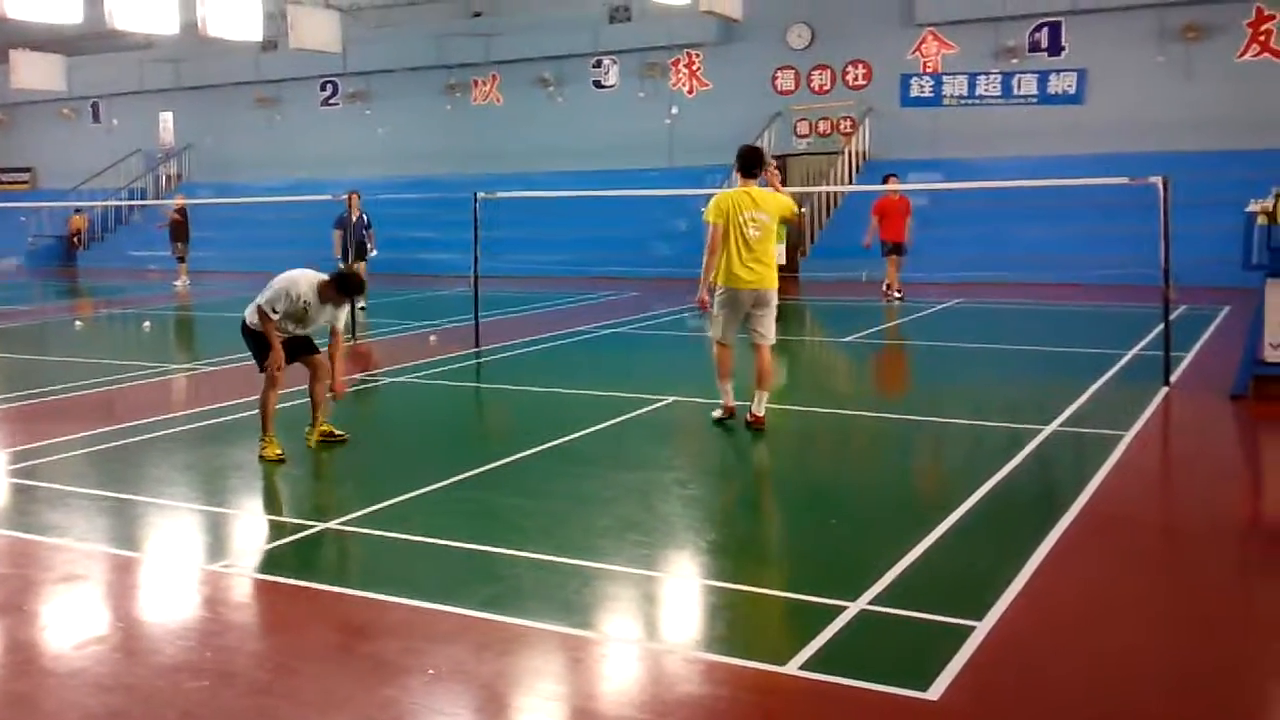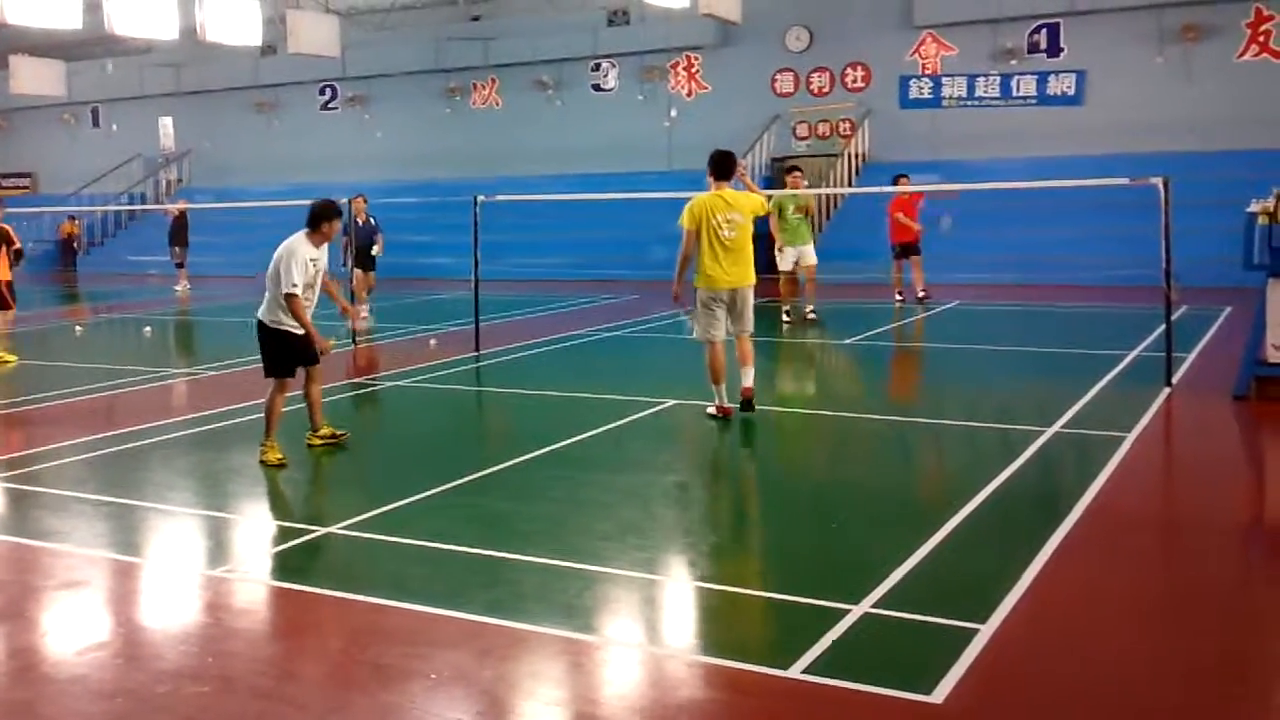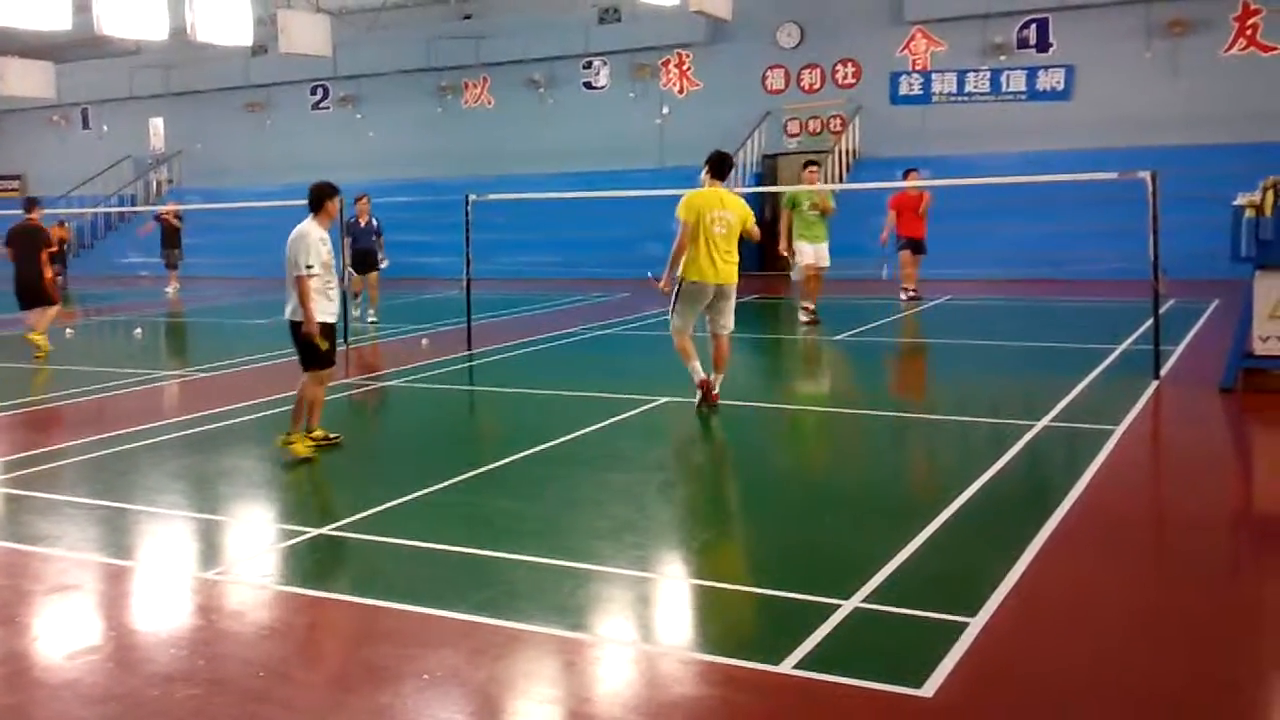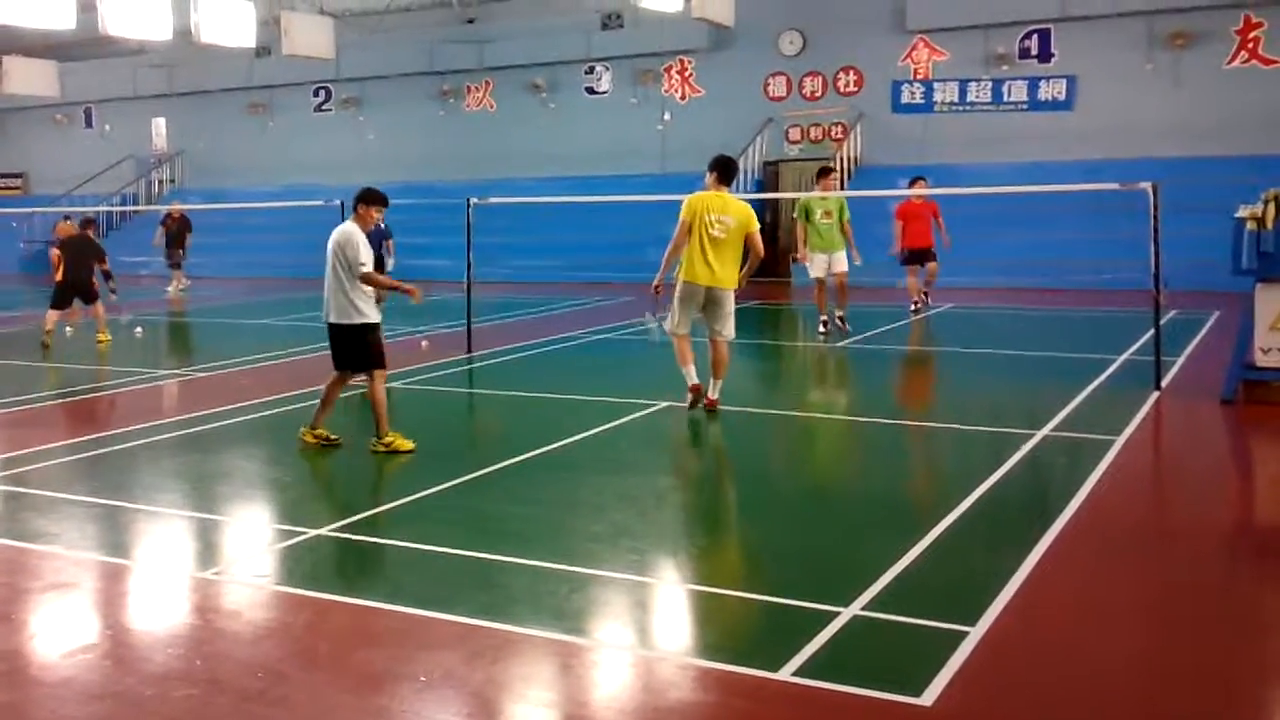
dt=0.5s
person 1, frame 1
left shoulder: (723, 200)
right shoulder: (775, 200)
left elbow: (713, 247)
right elbow: (793, 211)
left wrist: (703, 286)
right wrist: (775, 183)
left hip: (732, 284)
right hip: (765, 285)
left knee: (722, 343)
right knee: (763, 347)
left ankle: (728, 403)
right ankle: (758, 412)
person 1, frame 2
left shoulder: (696, 205)
right shoulder: (747, 201)
left elbow: (687, 251)
right elbow: (766, 204)
left wrist: (678, 283)
right wrist: (746, 180)
left hip: (711, 284)
right hip: (743, 282)
left knee: (714, 342)
right knee: (743, 335)
left ankle: (721, 404)
right ankle: (747, 386)
person 1, frame 3
left shoulder: (694, 199)
right shoulder: (739, 204)
left elbow: (683, 241)
right elbow: (756, 236)
left wrist: (668, 274)
left hip: (697, 277)
right hip: (727, 279)
left knee: (680, 332)
right knee: (720, 335)
left ankle: (702, 379)
right ankle: (713, 391)
person 1, frame 4
left shoulder: (695, 201)
right shoulder: (745, 210)
left elbow: (678, 241)
right elbow: (758, 252)
left wrist: (661, 273)
right wrist: (743, 276)
left hip: (692, 280)
right hip: (724, 284)
left knee: (680, 333)
right knee: (719, 340)
left ankle: (693, 384)
right ankle: (712, 396)
person 2, frame 1
left shoulder: (339, 299)
right shoulder: (293, 285)
left elbow: (336, 337)
right elbow: (263, 312)
left wrist: (336, 377)
right wrist: (276, 348)
left hip: (293, 329)
right hip: (259, 326)
left knee: (320, 365)
right knee: (275, 376)
left ankle: (317, 426)
right ankle: (267, 441)
person 2, frame 2
left shoulder: (320, 245)
right shoulder: (295, 251)
right elbow: (291, 299)
left wrist: (341, 303)
right wrist: (315, 335)
left hip: (298, 324)
right hip: (277, 325)
left knee: (314, 373)
right knee: (282, 383)
left ankle: (318, 430)
right ankle: (268, 444)
person 2, frame 3
left shoulder: (320, 233)
right shoulder: (307, 234)
right elbow: (302, 280)
right wrist: (309, 318)
left hip: (325, 317)
right hip: (310, 320)
left knee: (321, 376)
right knee: (317, 375)
left ankle: (311, 431)
right ankle: (294, 435)
person 2, frame 4
left shoulder: (343, 232)
right shoulder: (353, 235)
right elbow: (367, 277)
right wrist: (401, 287)
left hip: (341, 318)
right hip: (358, 319)
left knee: (343, 375)
right knee: (377, 375)
left ankle: (314, 428)
right ankle: (383, 437)
